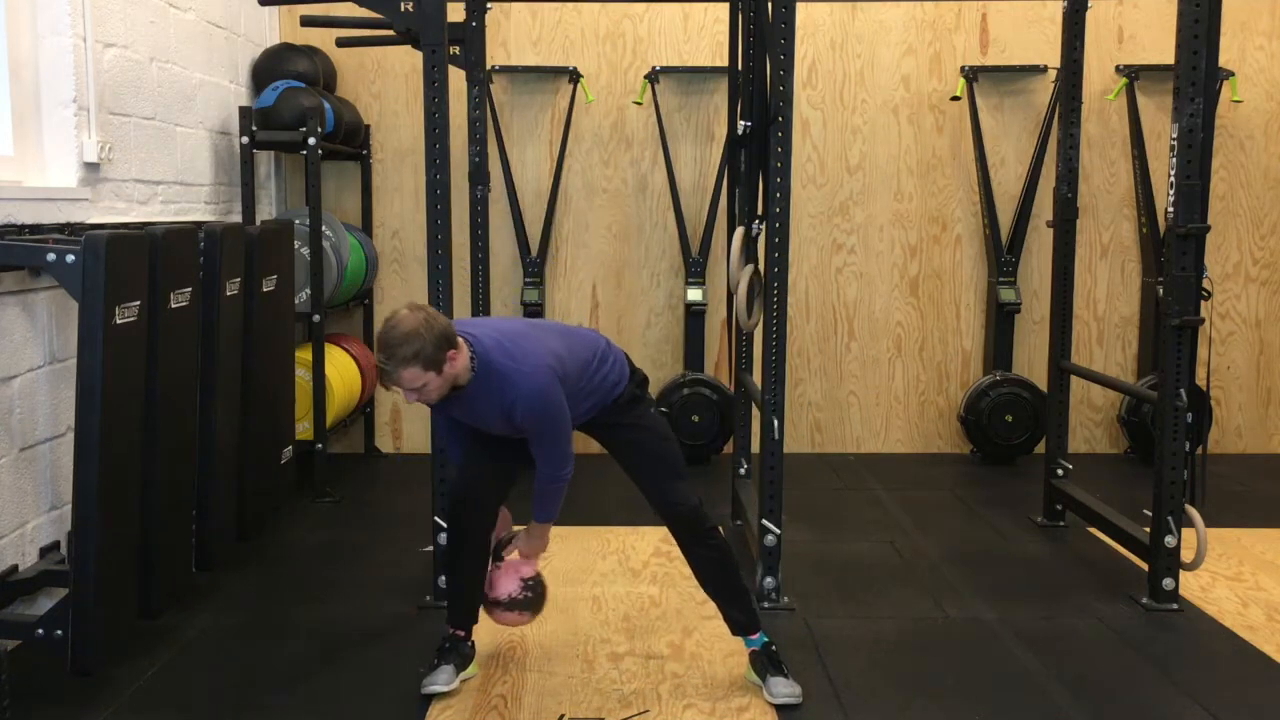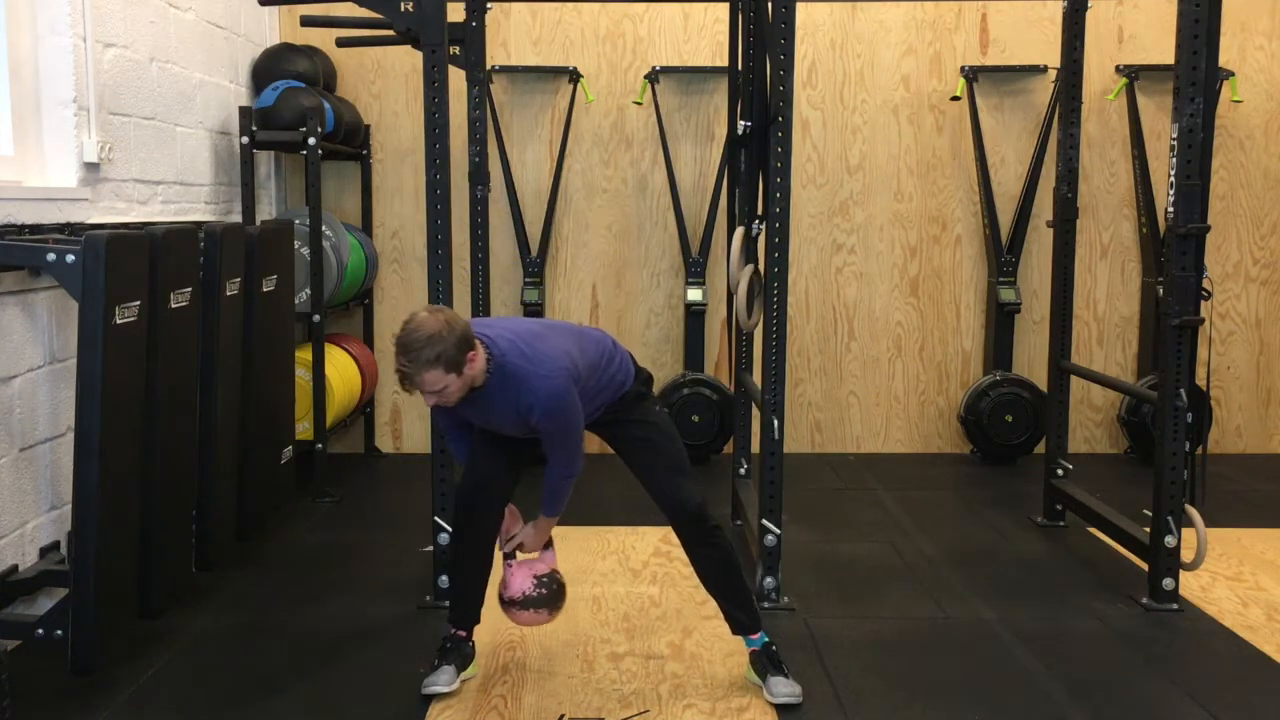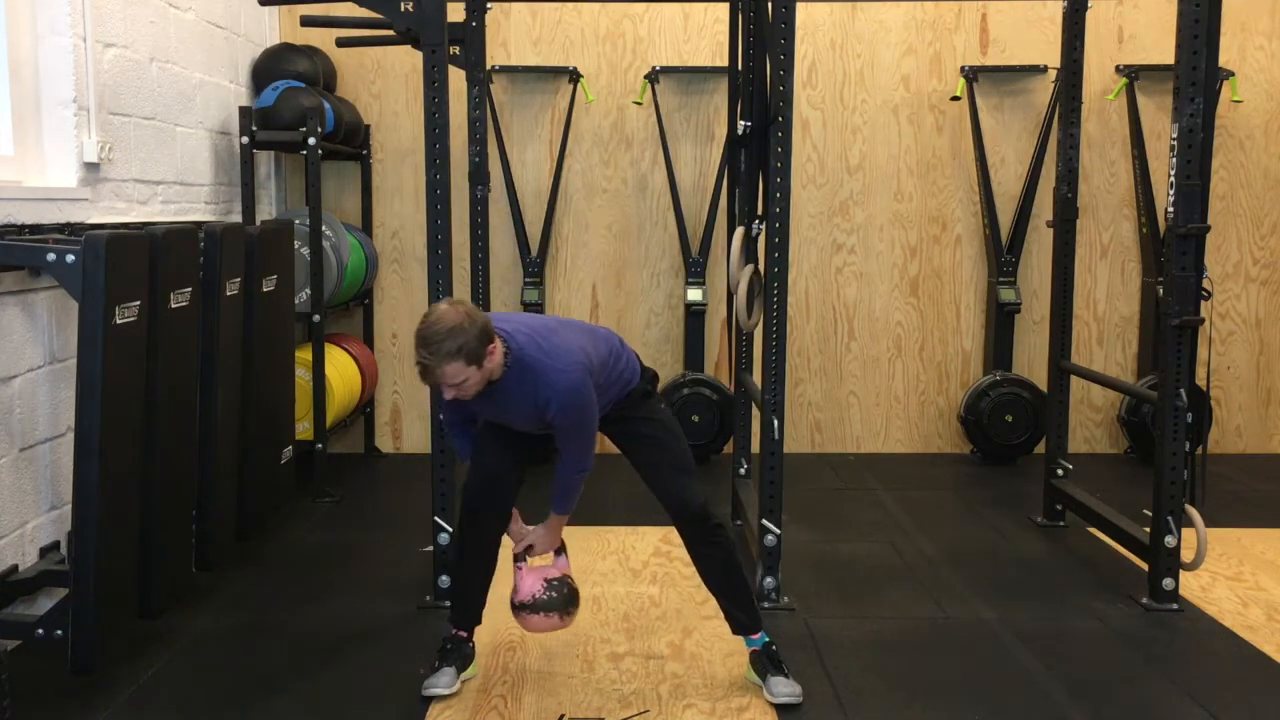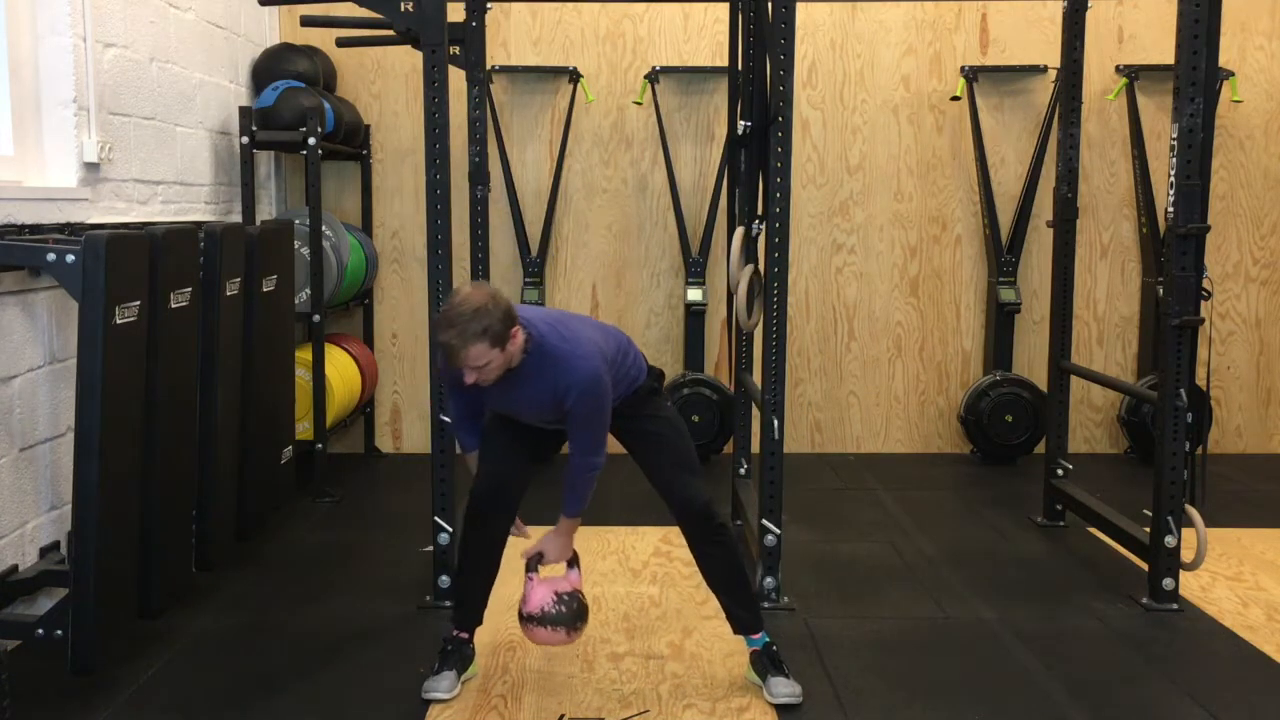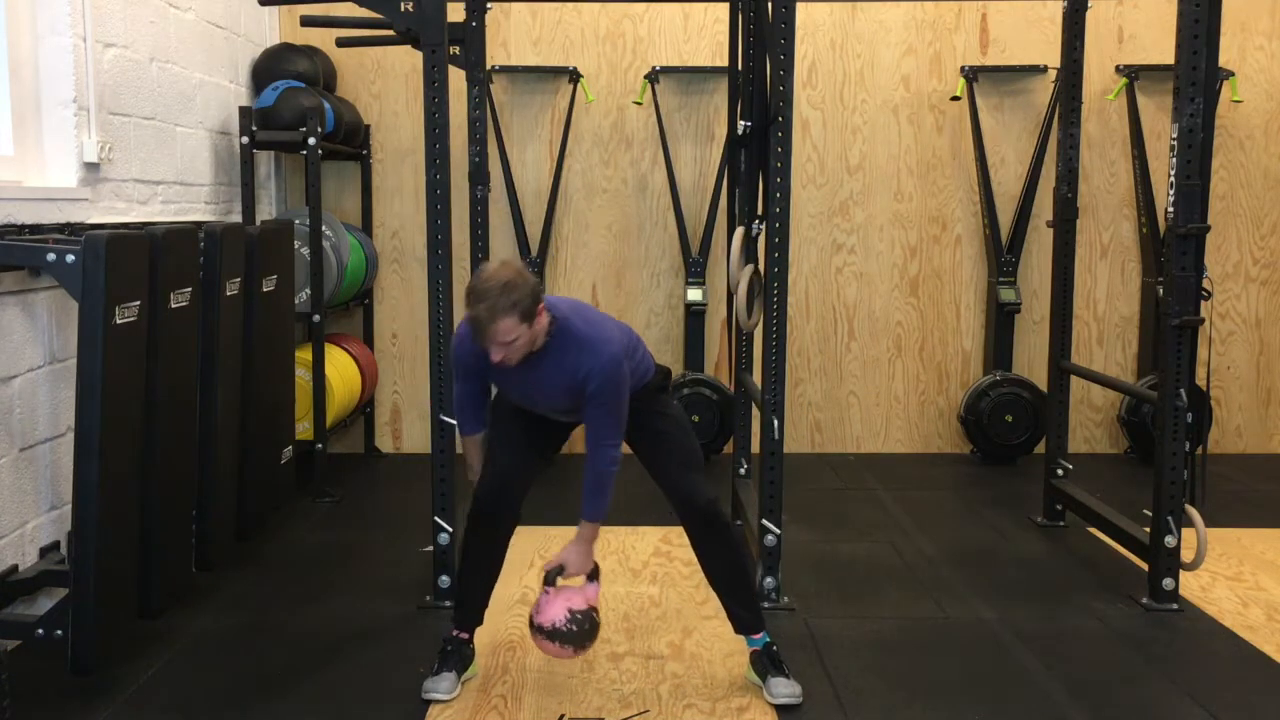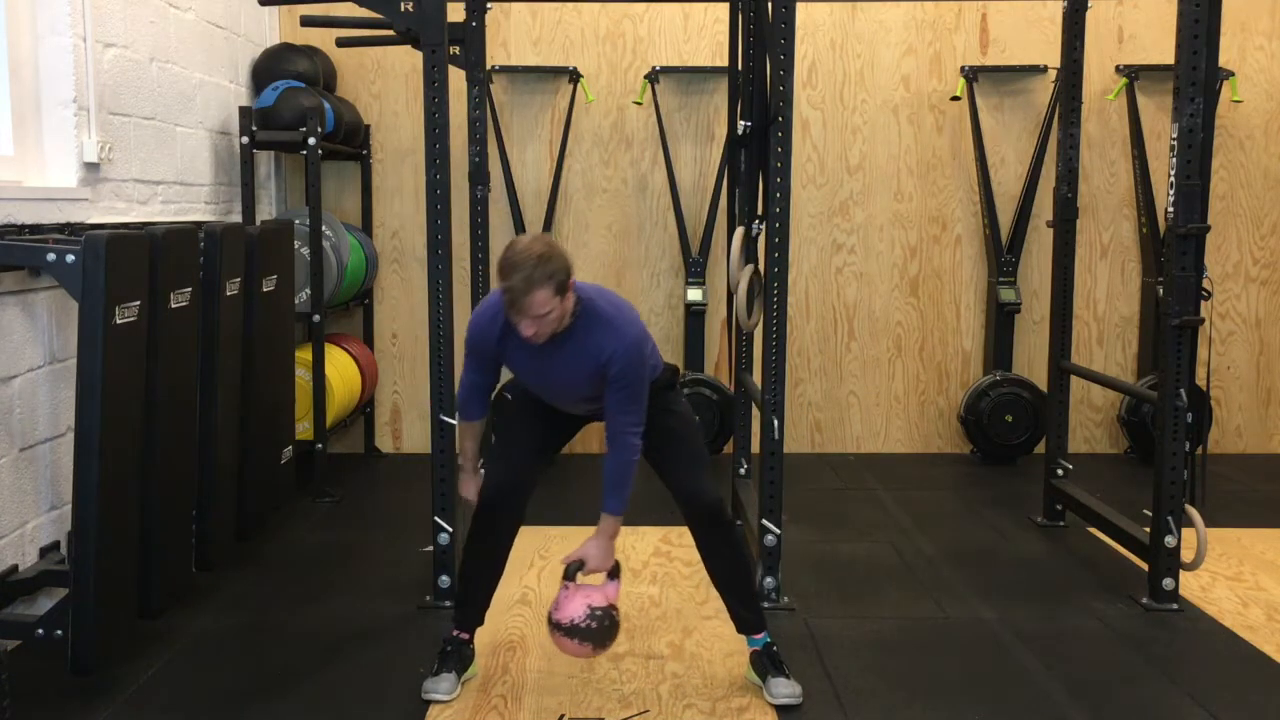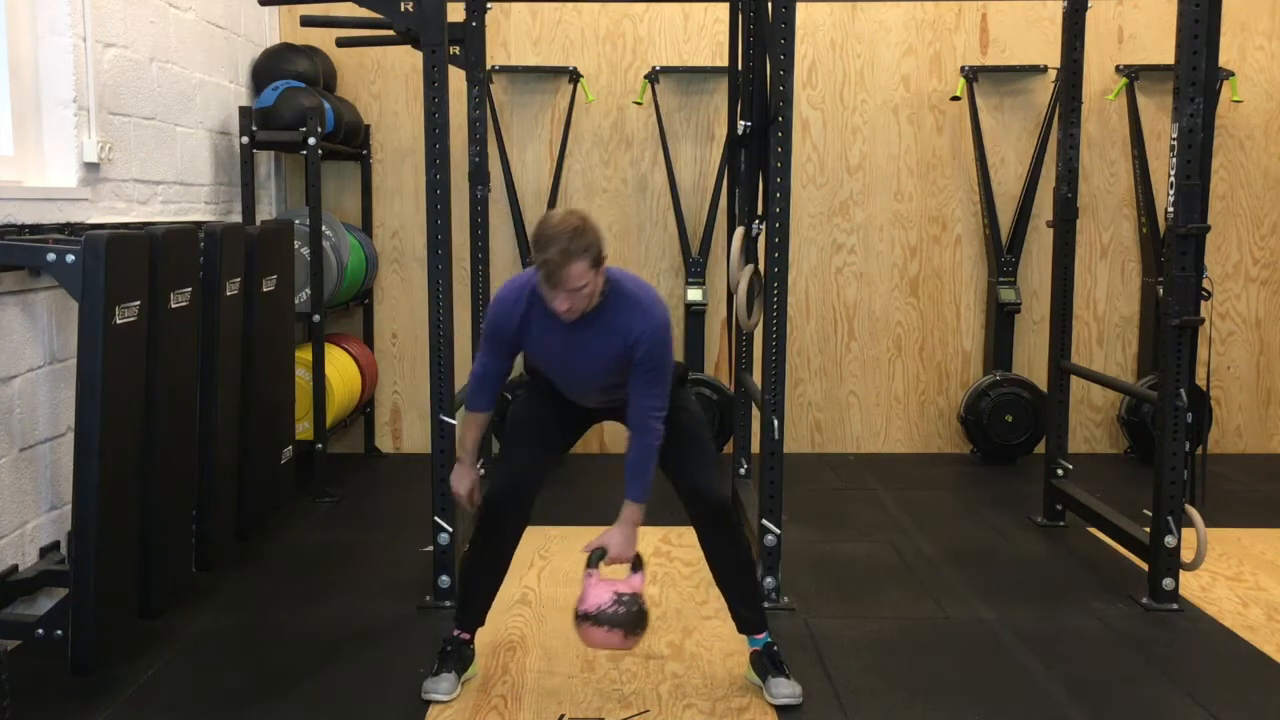
dt=0.1s
person 1, frame 1
left shoulder: (525, 379)
right shoulder: (431, 369)
left elbow: (554, 468)
right elbow: (454, 434)
left wrist: (536, 534)
right wrist: (489, 508)
left hip: (611, 395)
left knee: (681, 509)
right knee: (468, 501)
left ankle: (758, 645)
right ankle: (458, 641)
person 1, frame 2
left shoulder: (541, 380)
right shoulder: (444, 371)
left elbow: (565, 465)
right elbow: (458, 430)
left wrist: (543, 526)
right wrist: (496, 505)
left hip: (616, 395)
left knee: (685, 508)
right knee: (475, 501)
left ankle: (759, 646)
right ankle: (459, 641)
person 1, frame 3
left shoulder: (559, 374)
right shoulder: (454, 364)
left elbow: (574, 460)
right elbow: (461, 430)
left wrist: (552, 525)
right wrist: (499, 502)
left hip: (621, 394)
left knee: (690, 508)
right knee: (480, 502)
left ankle: (760, 646)
right ankle: (459, 640)
person 1, frame 4
left shoulder: (576, 363)
right shoulder: (465, 357)
left elbow: (587, 458)
right elbow: (467, 423)
left wrist: (564, 532)
right wrist: (498, 497)
left hip: (628, 395)
left knee: (694, 507)
right knee: (487, 501)
left ankle: (760, 647)
right ankle: (460, 641)
person 1, frame 5
left shoulder: (599, 350)
right shoulder: (471, 338)
left elbow: (603, 453)
right elbow: (471, 408)
left wrist: (584, 541)
right wrist: (479, 477)
left hip: (635, 395)
left knee: (699, 506)
right knee: (494, 500)
left ankle: (760, 645)
right ankle: (460, 640)
person 1, frame 6
left shoulder: (620, 331)
right shoulder: (489, 320)
left elbow: (625, 441)
right elbow: (474, 394)
left wrist: (605, 536)
right wrist: (468, 468)
left hip: (645, 395)
right hip: (543, 400)
left knee: (704, 504)
right knee: (498, 498)
left ankle: (761, 646)
right ankle: (460, 642)
person 1, frame 7
left shoulder: (645, 315)
right shoulder: (514, 300)
left elbow: (648, 425)
right elbow: (486, 379)
left wrist: (628, 524)
right wrist: (465, 460)
left hip: (646, 393)
right hip: (557, 393)
left knee: (712, 501)
right knee: (502, 497)
left ankle: (761, 646)
right ankle: (460, 641)
